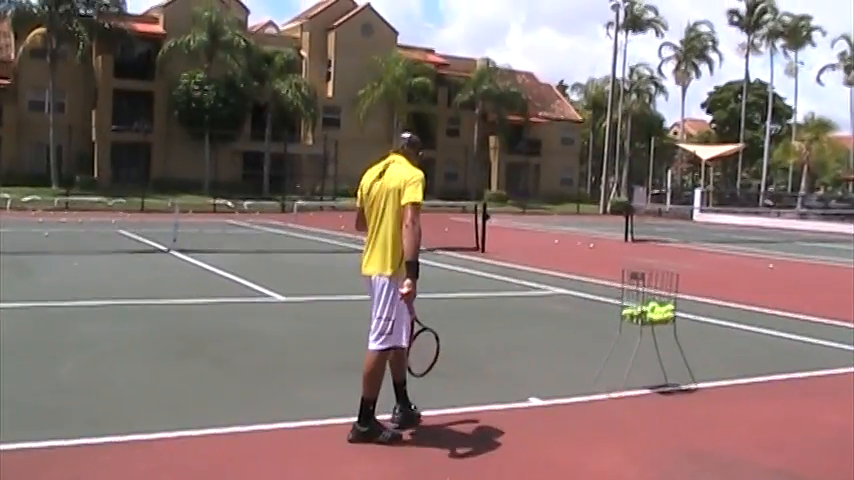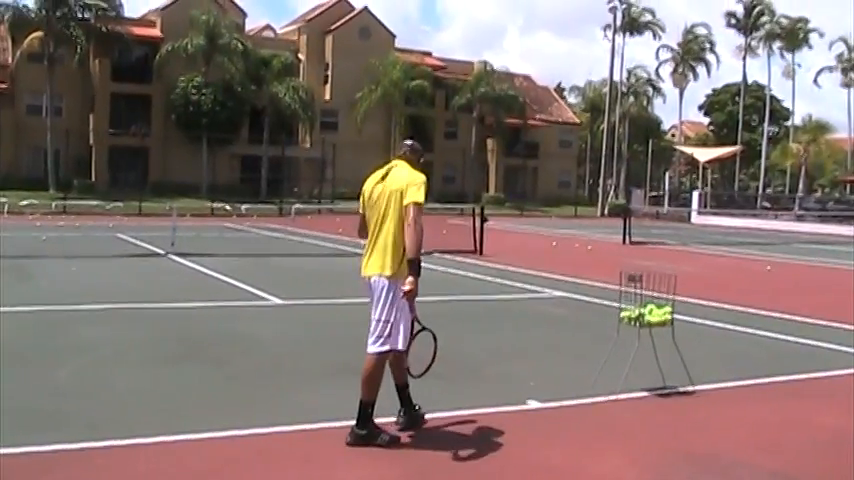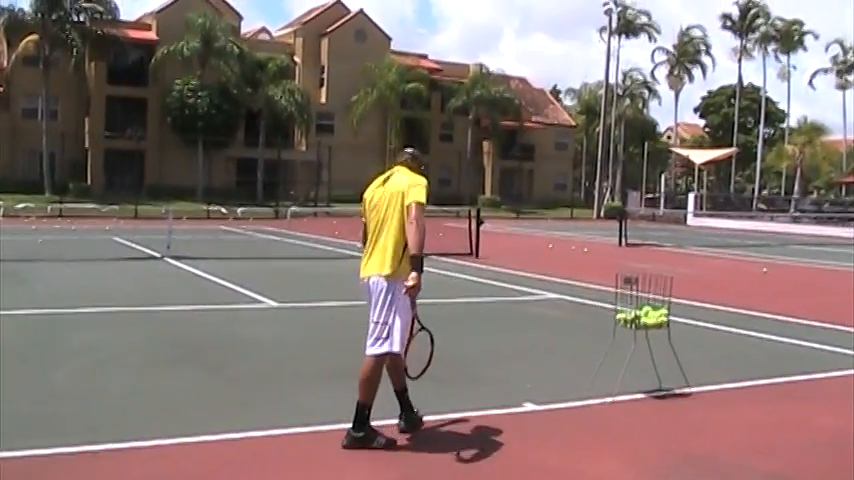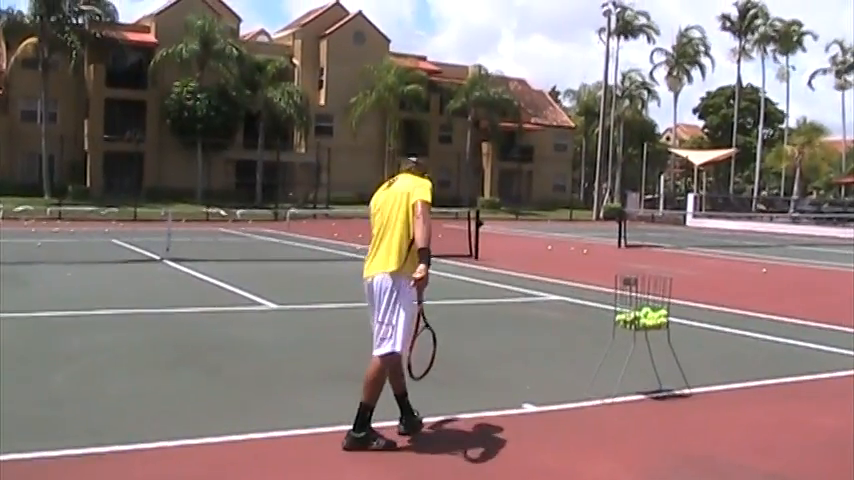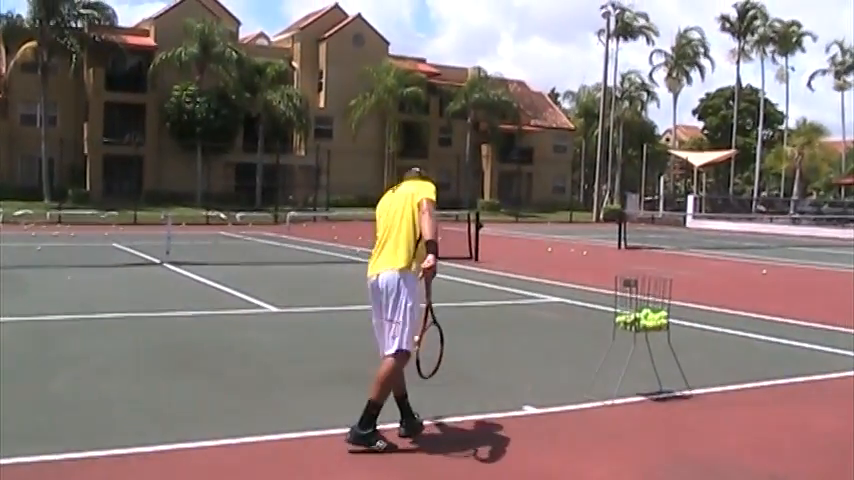
dt=0.1s
person 1, frame 1
left shoulder: (371, 174)
right shoulder: (412, 175)
right elbow: (410, 224)
right wrist: (411, 273)
left hip: (374, 264)
right hip: (392, 269)
left knee: (396, 339)
right knee: (382, 344)
left ankle: (403, 407)
right ankle: (364, 423)
person 1, frame 2
left shoulder: (373, 179)
right shoulder: (414, 178)
right elbow: (412, 223)
right wrist: (414, 270)
left hip: (373, 267)
right hip: (392, 272)
left knee: (395, 342)
right knee: (381, 347)
left ankle: (408, 409)
right ankle: (363, 426)
person 1, frame 3
left shoulder: (375, 186)
right shoulder: (415, 181)
right elbow: (414, 221)
right wrist: (416, 267)
left hip: (372, 269)
right hip: (391, 273)
left knee: (392, 344)
right knee: (379, 350)
left ankle: (407, 413)
right ankle: (359, 429)
person 1, frame 4
left shoulder: (382, 191)
right shoulder: (419, 184)
right elbow: (420, 217)
right wrist: (424, 261)
left hip: (372, 271)
right hip: (394, 274)
left knee: (389, 349)
right knee: (387, 353)
left ankle: (408, 415)
right ankle: (360, 430)
person 1, frame 5
left shoulder: (387, 197)
right shoulder: (424, 187)
right elbow: (426, 214)
right wrist: (432, 251)
left hip: (376, 271)
right hip: (400, 272)
left knee: (394, 350)
right knee: (397, 352)
left ankle: (408, 418)
right ankle: (364, 428)
